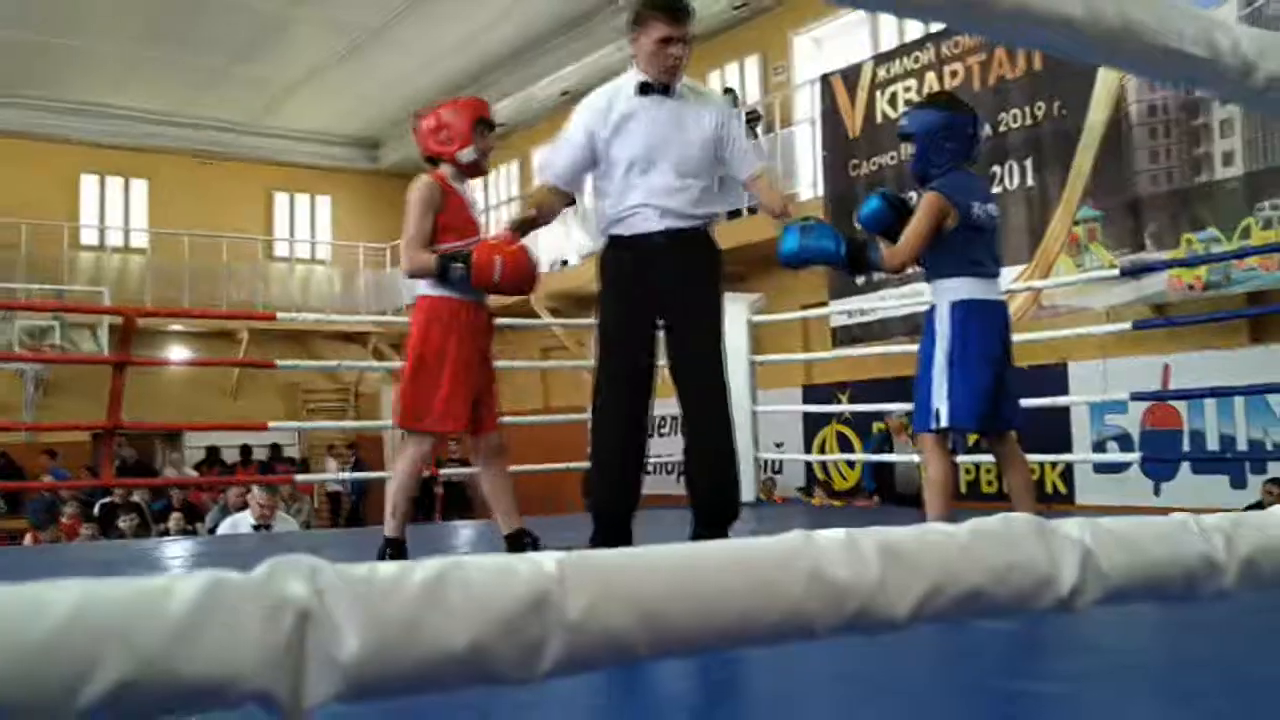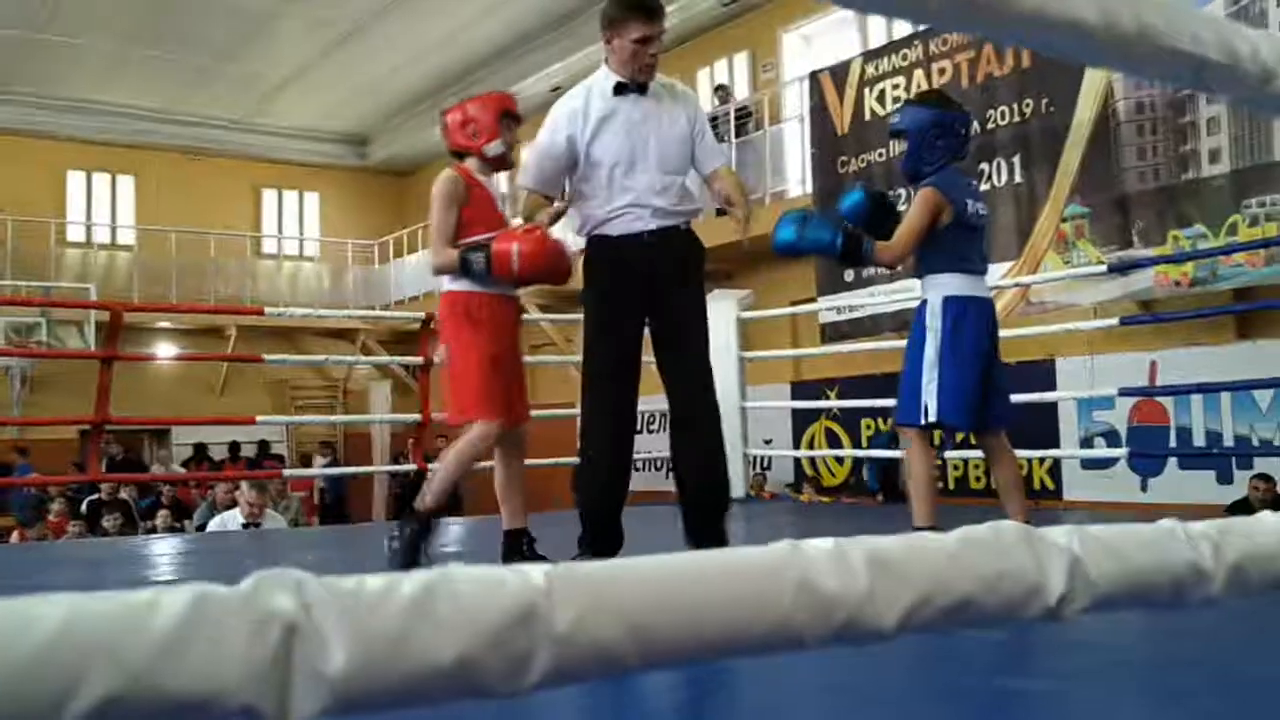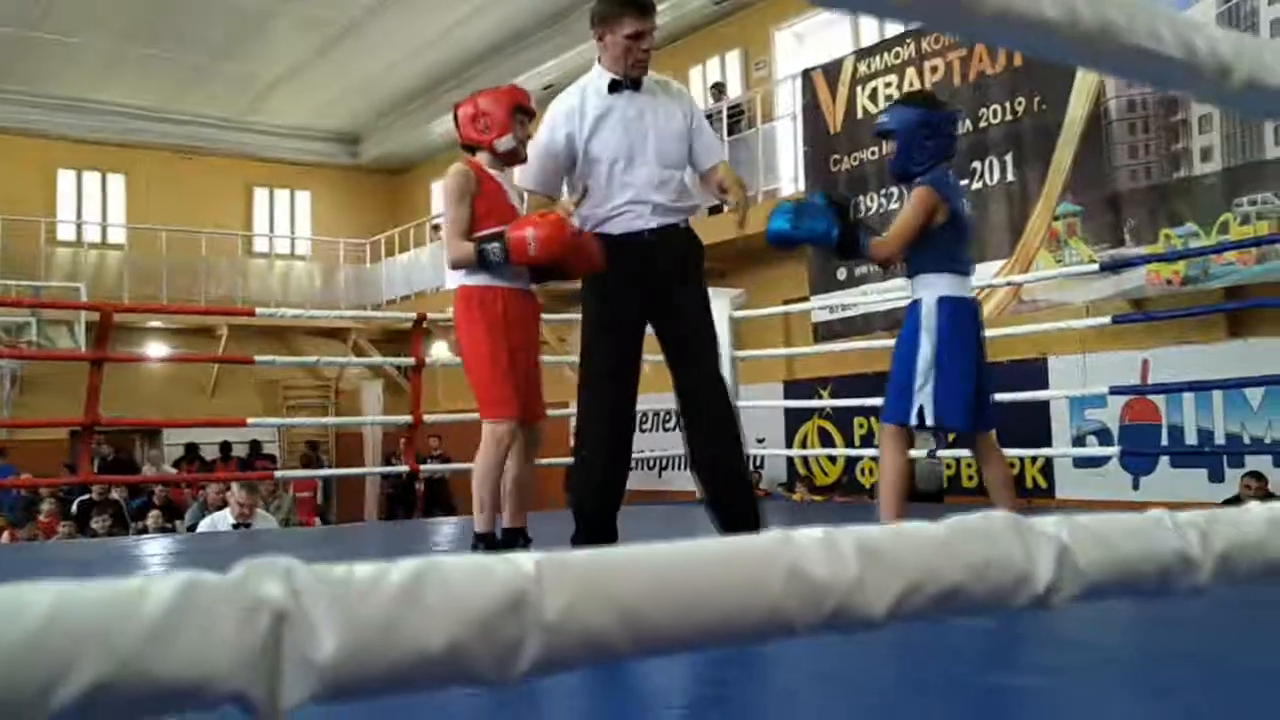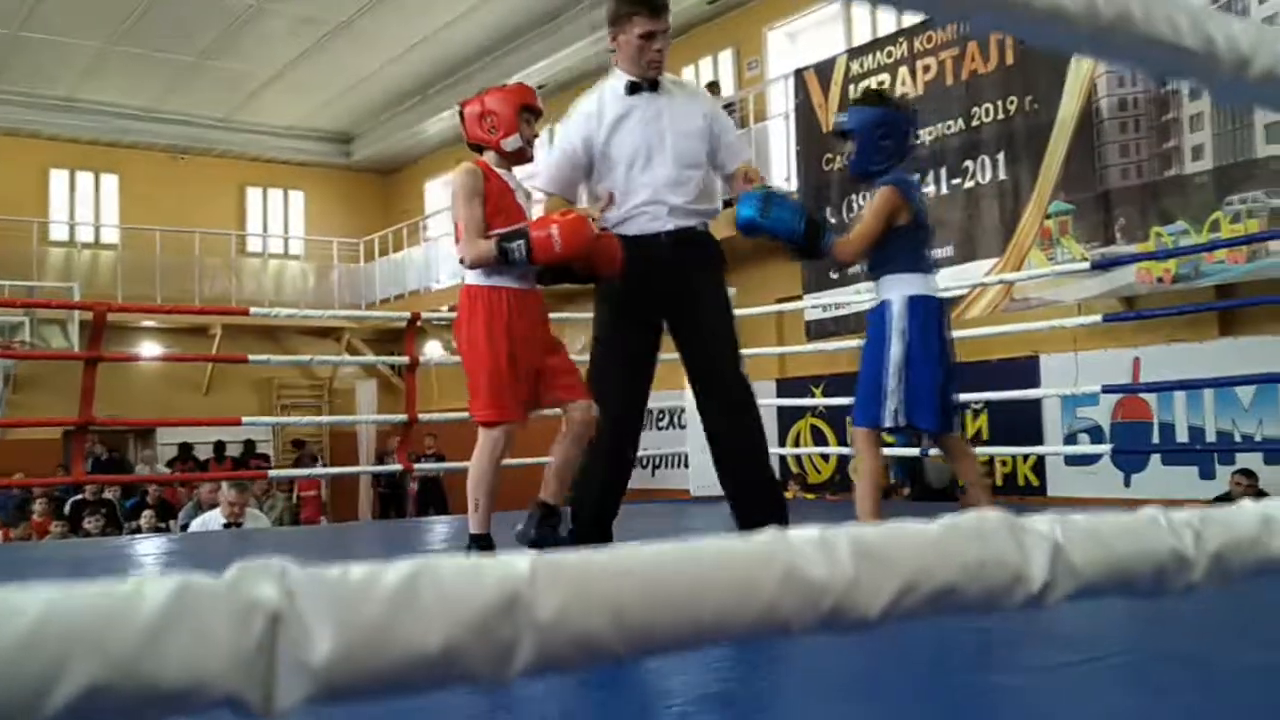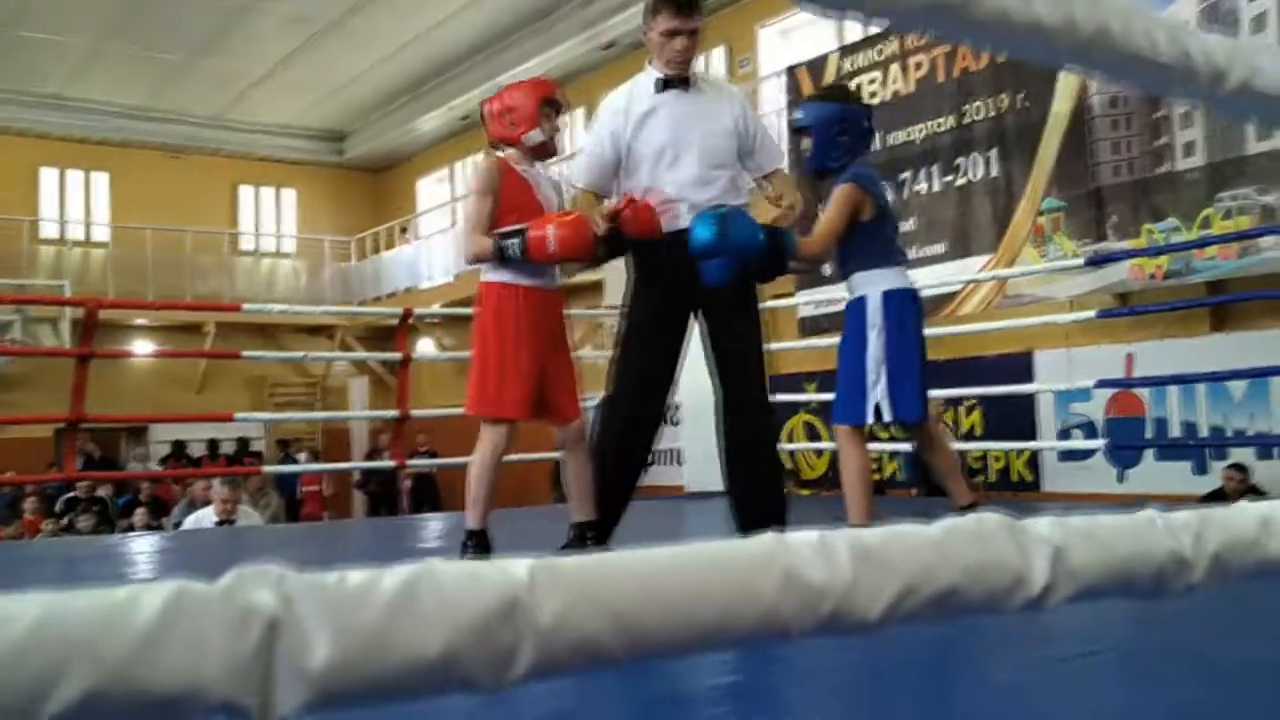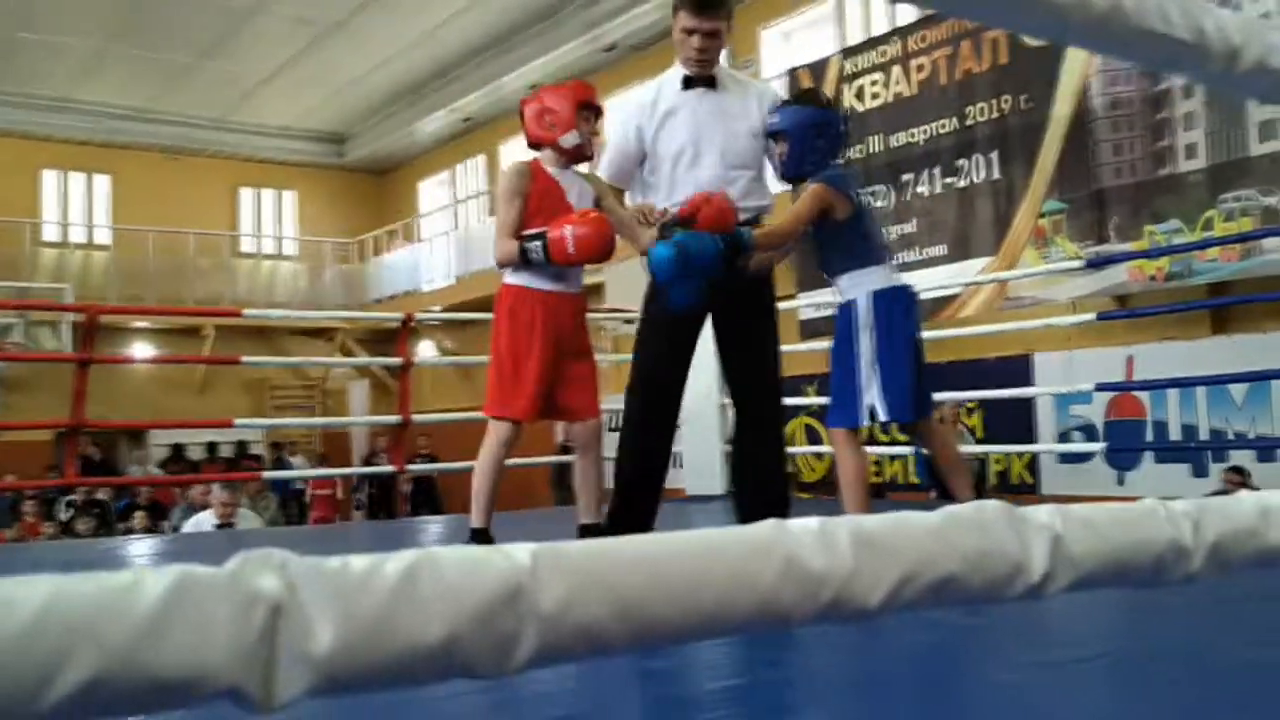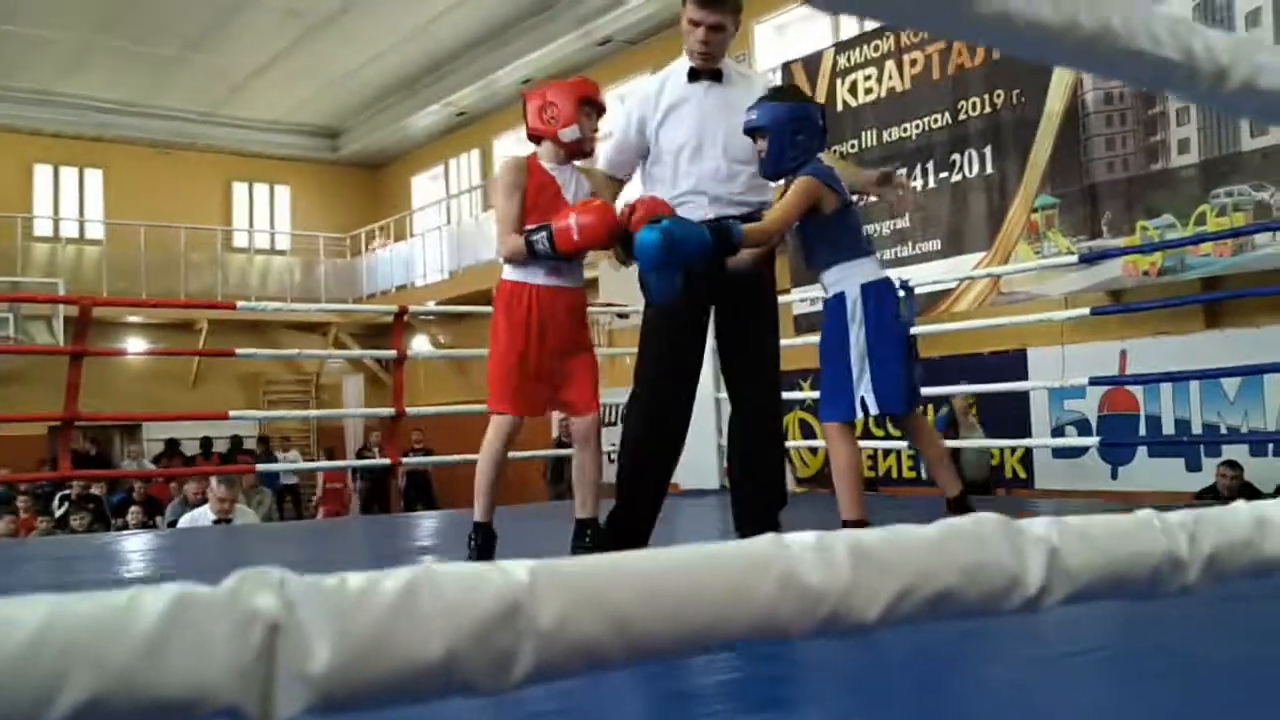
dt=0.2s
person 1, frame 1
left shoulder: (712, 108)
right shoulder: (601, 107)
left elbow: (753, 175)
right elbow: (556, 184)
left wrist: (790, 212)
right wrist: (527, 218)
left hip: (690, 252)
right hip: (628, 256)
left knee: (703, 388)
right knee: (619, 392)
left ankle: (713, 531)
right ankle: (610, 537)
person 1, frame 2
left shoulder: (682, 102)
right shoulder: (575, 109)
left elbow: (715, 168)
right elbow: (538, 190)
left wrist: (735, 199)
right wrist: (535, 223)
left hip: (675, 251)
right hip: (612, 256)
left knee: (692, 387)
right knee: (608, 394)
left ankle: (707, 530)
right ankle: (598, 539)
person 1, frame 3
left shoulder: (675, 98)
right shoulder: (571, 108)
left elbow: (711, 163)
right elbow: (539, 192)
left wrist: (733, 190)
left hip: (674, 248)
right hip: (613, 255)
left knee: (702, 383)
right knee: (605, 394)
left ankle: (741, 523)
right ankle: (592, 534)
person 1, frame 4
left shoulder: (696, 101)
right shoulder: (591, 112)
left elbow: (737, 167)
right elbow: (555, 197)
left wrist: (759, 193)
left hip: (693, 252)
right hip: (630, 258)
left knee: (724, 386)
right knee: (614, 397)
left ankle: (765, 525)
right ankle: (588, 533)
person 1, frame 5
left shoulder: (730, 100)
right shoulder: (621, 106)
left elbow: (770, 171)
right elbow: (588, 190)
left wrist: (789, 202)
right hip: (660, 255)
left knee: (744, 388)
right knee: (635, 391)
left ankle: (762, 525)
right ankle: (597, 524)
person 1, frame 6
left shoulder: (758, 98)
right shoulder: (648, 102)
right elbow: (610, 184)
right wrist: (635, 221)
left knee: (756, 388)
right knee: (652, 387)
left ankle: (764, 525)
right ankle: (626, 528)
person 1, frame 7
left shoulder: (762, 92)
right shoulder: (651, 95)
right elbow: (608, 175)
right wrist: (618, 226)
left hip: (744, 246)
left knee: (755, 384)
right knee: (659, 387)
left ankle: (759, 524)
right ankle: (627, 529)
person 2, frame 1
left shoulder: (463, 196)
right shoulder: (429, 187)
right elbow: (417, 261)
left wrist: (498, 268)
right wrist: (472, 268)
left hip: (471, 323)
right hip: (440, 319)
left knee: (489, 441)
right knee: (423, 440)
left ankle: (519, 546)
right ankle: (391, 550)
person 2, frame 2
left shoulder: (493, 190)
right shoulder: (453, 181)
right elbow: (439, 258)
left wrist: (532, 262)
right wrist: (491, 258)
left hip: (501, 316)
right hip: (468, 313)
left knee: (513, 435)
right knee: (486, 428)
left ankle: (517, 544)
right ankle: (418, 519)
person 2, frame 3
left shoulder: (510, 187)
right shoulder: (463, 175)
right elbow: (455, 253)
left wrist: (559, 259)
right wrist: (508, 246)
left hip: (519, 310)
right hip: (481, 305)
left knee: (528, 430)
right knee: (502, 426)
left ankle: (514, 539)
right ankle: (481, 544)
person 2, frame 4
left shoulder: (519, 188)
right shoulder: (471, 175)
right elbow: (472, 252)
left wrist: (575, 261)
right wrist: (532, 243)
left hip: (528, 311)
right hip: (488, 309)
left knee: (583, 413)
right knee: (496, 429)
left ankle: (544, 519)
right ankle: (479, 548)
person 2, frame 5
left shoulder: (550, 184)
right shoulder: (491, 170)
left elbow: (563, 248)
right elbow: (473, 248)
left wrist: (615, 230)
right wrist: (529, 245)
left hip: (547, 309)
right hip: (505, 305)
left knee: (572, 429)
right knee: (498, 427)
left ankle: (585, 536)
right ankle: (474, 542)
person 2, frame 6
left shoulder: (591, 187)
right shoulder: (519, 177)
left elbow: (642, 240)
right elbow: (501, 251)
right wrist: (550, 245)
left hip: (570, 313)
right hip: (525, 308)
left knee: (585, 429)
right knee: (504, 427)
left ankle: (592, 538)
right ankle: (478, 538)
person 2, frame 7
left shoulder: (588, 182)
right shoulder: (517, 170)
left elbow: (616, 241)
right elbow: (508, 247)
right wrist: (558, 235)
left hip: (570, 310)
right hip: (522, 303)
left knee: (587, 423)
right knee: (506, 421)
left ankle: (587, 534)
right ankle: (480, 537)
person 3, frame 1
left shoulder: (938, 194)
right shoulder: (981, 190)
left elbow: (898, 259)
left wrist: (834, 248)
right wrist: (904, 223)
left hip: (957, 314)
right hip: (990, 311)
left knee: (933, 434)
right knee: (999, 434)
person 3, frame 2
left shoulder: (933, 189)
right shoulder: (967, 188)
left elbow: (893, 254)
left wrist: (830, 240)
right wrist: (884, 221)
left hip: (947, 311)
right hip: (977, 310)
left knee: (914, 430)
right knee: (989, 432)
person 3, frame 3
left shoulder: (926, 189)
right shoulder: (946, 186)
left elbow: (885, 251)
right elbow: (906, 249)
left wrist: (825, 231)
right wrist: (845, 228)
left hip: (936, 311)
right hip: (959, 311)
left knee: (894, 428)
right knee: (978, 433)
person 3, frame 4
left shoulder: (889, 189)
right shoulder: (901, 187)
left elbow: (849, 251)
right elbow: (863, 249)
left wrist: (792, 226)
right wrist: (799, 229)
left hip: (903, 311)
right hip: (922, 310)
left knee: (865, 431)
right knee: (943, 432)
person 3, frame 5
left shoulder: (850, 184)
right shoulder: (859, 181)
left elbow: (814, 248)
right elbow: (825, 249)
left wrist: (756, 239)
right wrist: (752, 252)
left hip: (879, 305)
right hip: (890, 303)
left knee: (848, 427)
right knee: (917, 420)
right ankle: (970, 512)
person 3, frame 6
left shoulder: (824, 187)
right shoulder: (834, 182)
left elbow: (775, 237)
right elbow: (779, 243)
left wrist: (712, 247)
left hip: (872, 306)
right hip: (884, 304)
left knee: (844, 429)
right knee: (918, 420)
person 3, frame 7
left shoulder: (810, 180)
right shoulder: (809, 181)
left elbow: (764, 232)
right elbow: (764, 253)
left wrist: (700, 238)
right wrist: (704, 267)
left hip: (858, 299)
right hip: (864, 298)
left knee: (837, 423)
right knee: (905, 413)
right ankle: (960, 508)
